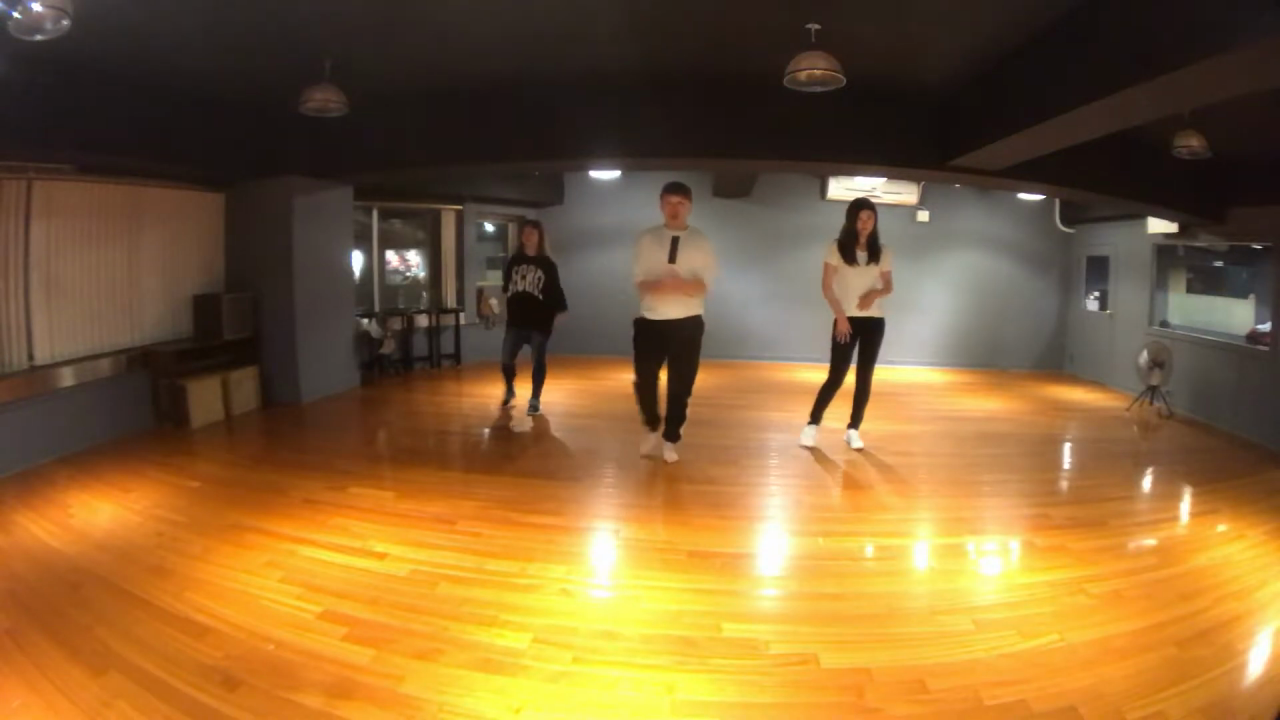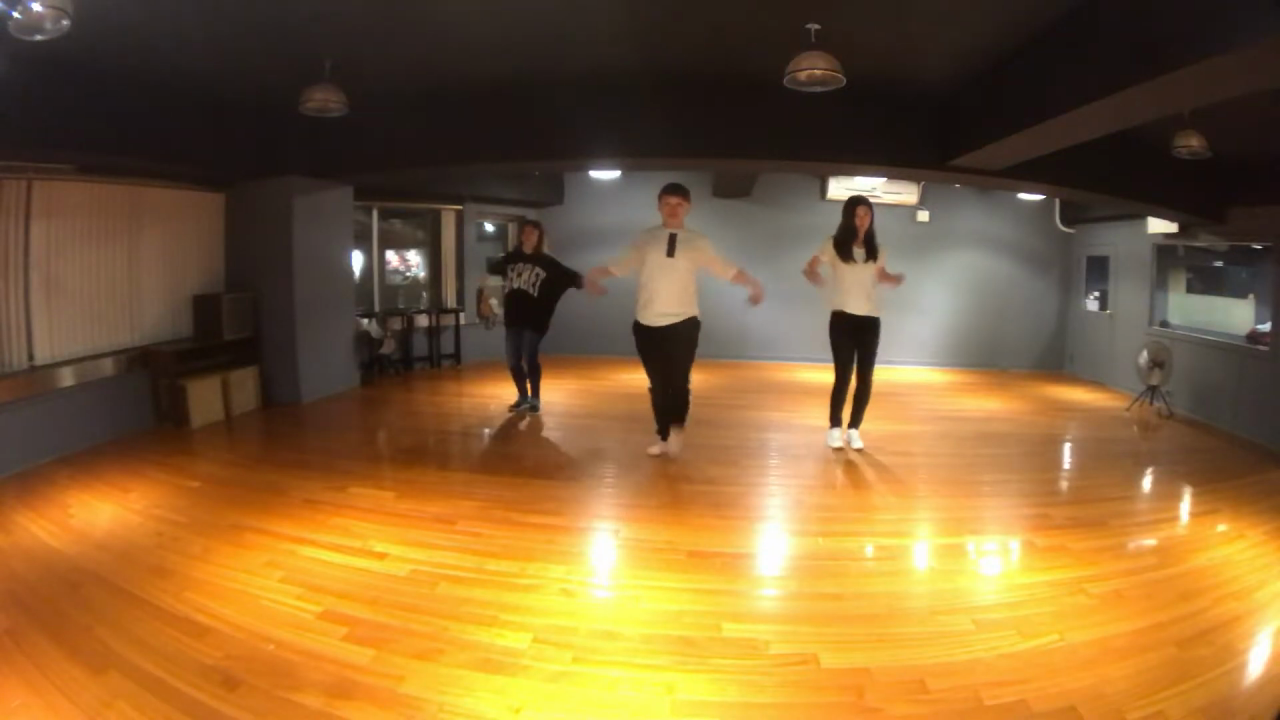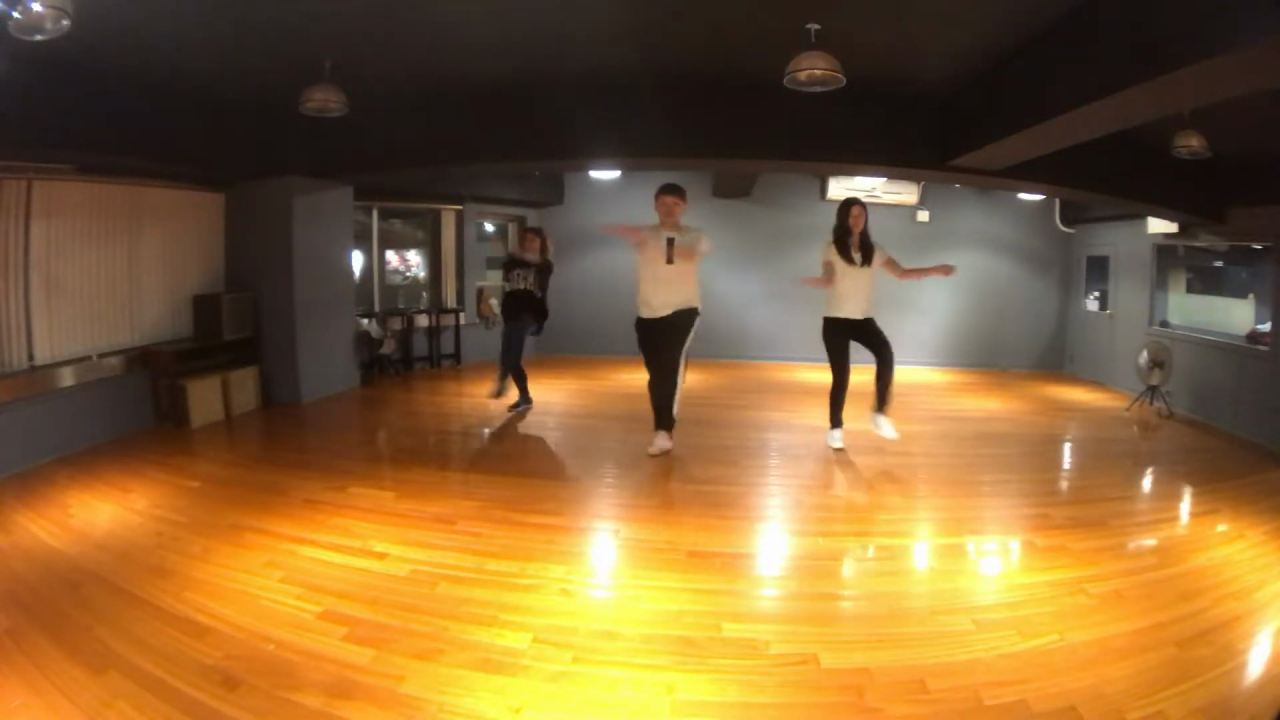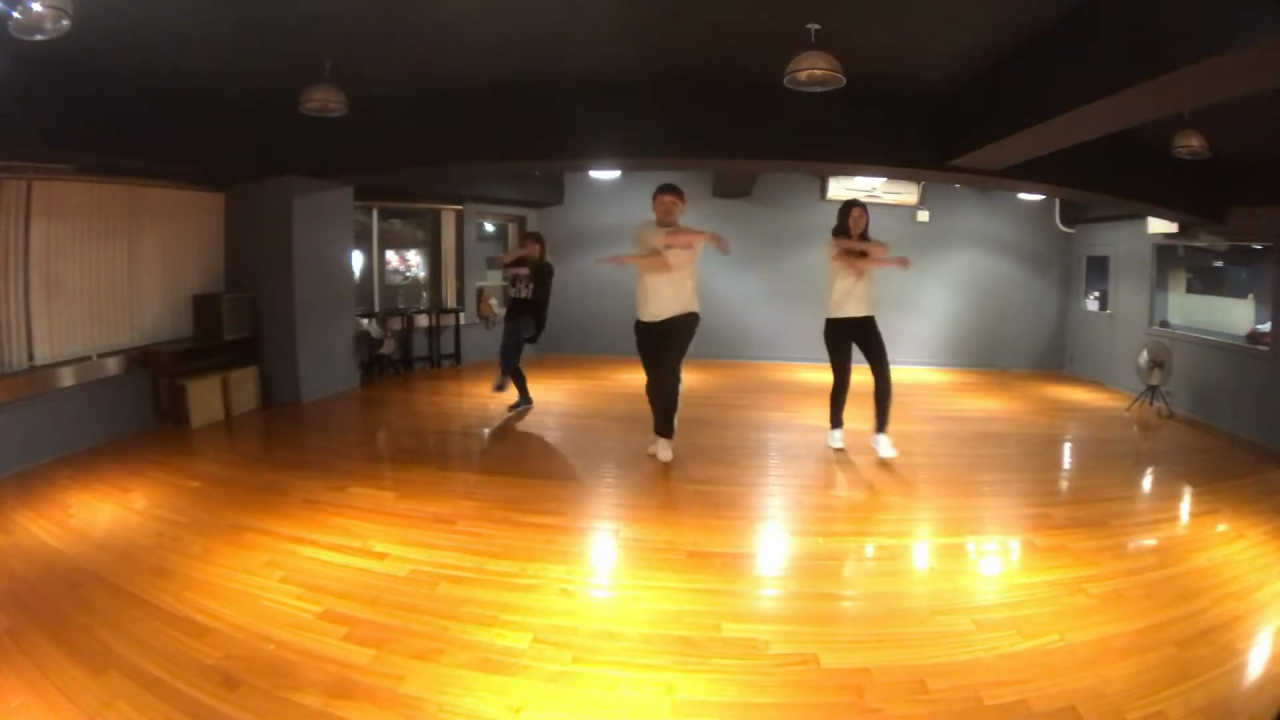
dt=0.2s
person 1, frame 1
left shoulder: (701, 242)
right shoulder: (647, 239)
left elbow: (701, 288)
right elbow: (641, 285)
left wrist: (673, 283)
right wrist: (660, 284)
left hip: (687, 323)
right hip: (651, 321)
left knee: (680, 386)
right knee: (644, 380)
left ankle: (670, 439)
right ankle: (653, 431)
person 1, frame 2
left shoulder: (698, 242)
right shoulder: (644, 239)
left elbow: (726, 269)
right elbow: (620, 266)
left wrist: (754, 285)
right wrist: (592, 276)
left hip: (682, 323)
right hip: (647, 324)
left knee: (677, 382)
right knee: (658, 384)
left ankle: (676, 428)
right ankle: (664, 436)
person 1, frame 3
left shoulder: (694, 237)
right shoulder: (645, 235)
left elbow: (694, 252)
right elbow: (631, 235)
right wrist: (635, 233)
left hip: (682, 314)
right hip: (648, 318)
left knee: (671, 361)
right knee: (658, 377)
left ankle: (665, 428)
right ankle: (663, 434)
person 1, frame 4
left shoulder: (691, 241)
right shoulder: (645, 231)
left elbow: (669, 261)
right elbow: (662, 238)
left wrist: (630, 259)
right wrist: (706, 235)
left hip: (681, 318)
right hip: (648, 321)
left knee: (668, 374)
right knee: (655, 381)
left ankle: (663, 436)
right ankle: (663, 436)
person 2, frame 1
left shoulder: (881, 252)
right shoulder: (837, 248)
left elbow: (888, 285)
right elbow: (826, 286)
left wrist: (876, 293)
right wrist: (840, 316)
left hip: (874, 321)
right hip: (846, 320)
left knee: (864, 377)
right knee: (836, 375)
left ankle: (853, 429)
right ankle: (813, 424)
person 2, frame 2
left shoulder: (876, 250)
right shoulder: (833, 244)
left elbow: (882, 277)
right elbow: (810, 269)
left wrist: (894, 278)
right wrist: (812, 274)
left hip: (869, 320)
right hip: (841, 318)
left knee: (865, 377)
right knee: (843, 376)
left ankle: (854, 429)
right ankle: (835, 427)
person 2, frame 3
left shoulder: (873, 250)
right shoulder: (833, 249)
left elbow: (903, 273)
right elbow: (829, 279)
left wrist: (936, 270)
right wrist: (819, 280)
left hip: (863, 320)
right hip: (835, 322)
left knee: (885, 357)
right knee: (840, 379)
left ankle: (880, 415)
right ankle: (835, 428)
person 2, frame 4
left shoulder: (868, 246)
right shoulder: (836, 246)
left elbow: (882, 250)
right elbow: (852, 262)
left wrist: (857, 243)
right wrist: (893, 262)
left hip: (865, 320)
right hip: (837, 322)
left knee: (882, 372)
right knee: (842, 379)
left ankle: (881, 434)
right ankle: (835, 429)
person 3, frame 1
left shoulder: (547, 264)
right shoulder: (514, 261)
left elbow: (556, 290)
right elbow: (506, 287)
left wrist: (560, 311)
right wrist: (508, 308)
left hip: (539, 320)
right hip: (516, 319)
left knee: (538, 360)
right knee: (506, 358)
left ankle: (535, 400)
right ankle: (509, 390)
person 3, frame 2
left shoulder: (546, 262)
right shoulder: (511, 258)
left elbow: (568, 276)
right elbow: (494, 269)
left wrist: (588, 283)
left hip: (534, 318)
right hip: (513, 318)
left knee: (529, 358)
right knee: (513, 361)
left ankle: (535, 399)
right ankle: (523, 397)
person 3, frame 3
left shoulder: (544, 264)
right shoulder: (514, 262)
left elbow: (538, 261)
left wrist: (525, 256)
left hip: (530, 315)
right hip: (512, 315)
left knee: (511, 341)
right knee: (513, 357)
left ankle: (502, 381)
right ankle: (524, 397)
person 3, frame 4
left shoulder: (545, 268)
right shoulder: (520, 265)
left elbow: (536, 269)
right elbow: (505, 260)
left wrist: (514, 270)
right wrist: (520, 253)
left hip: (530, 319)
right hip: (513, 319)
left knee: (512, 334)
left ankle: (503, 378)
right ankle: (524, 398)
